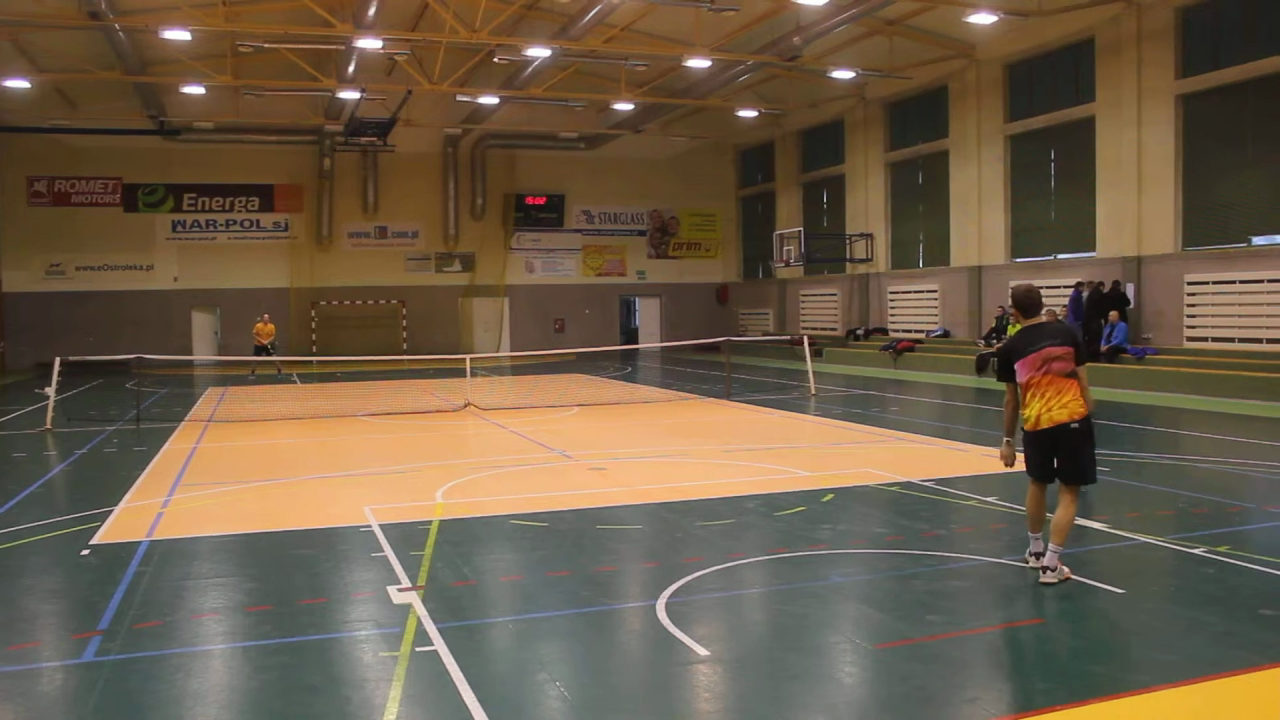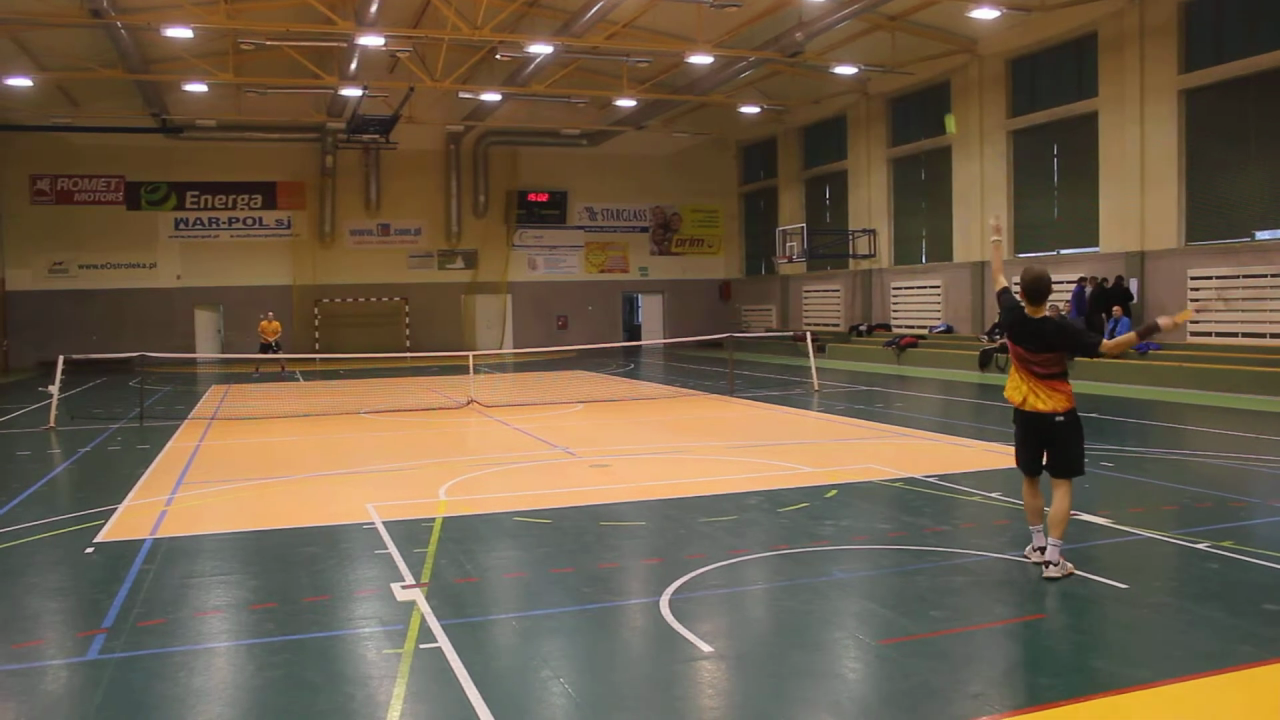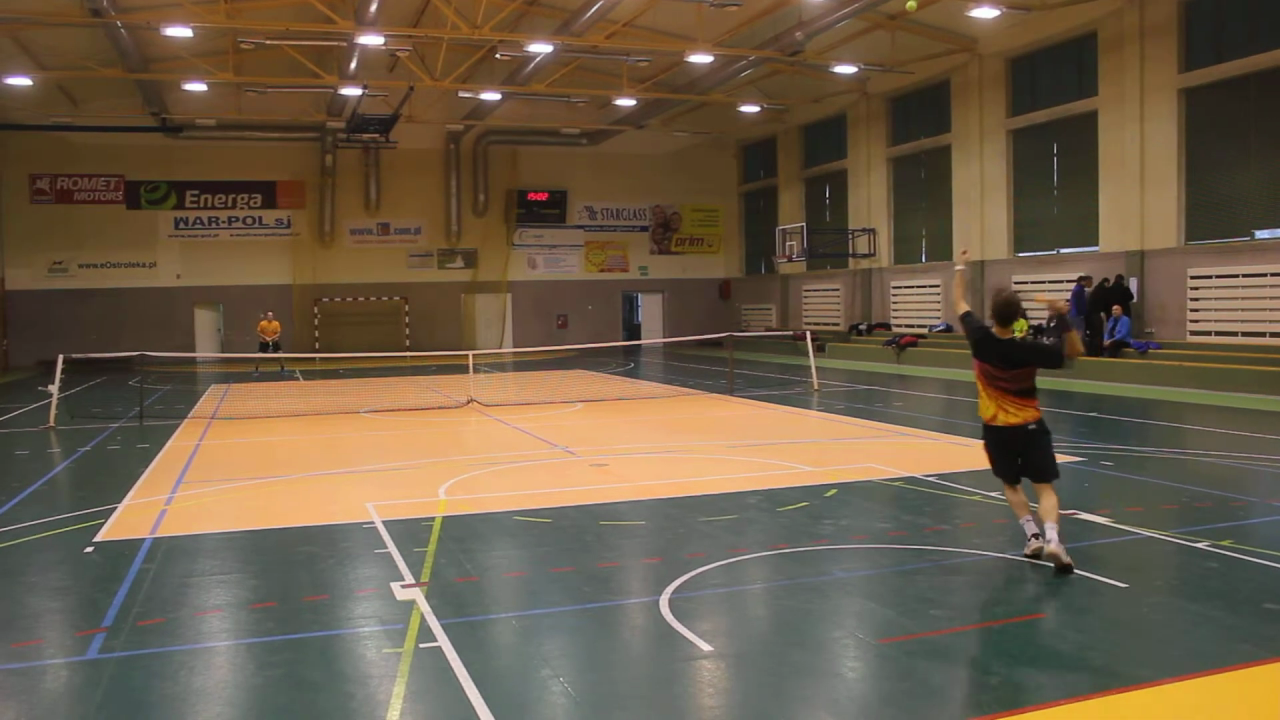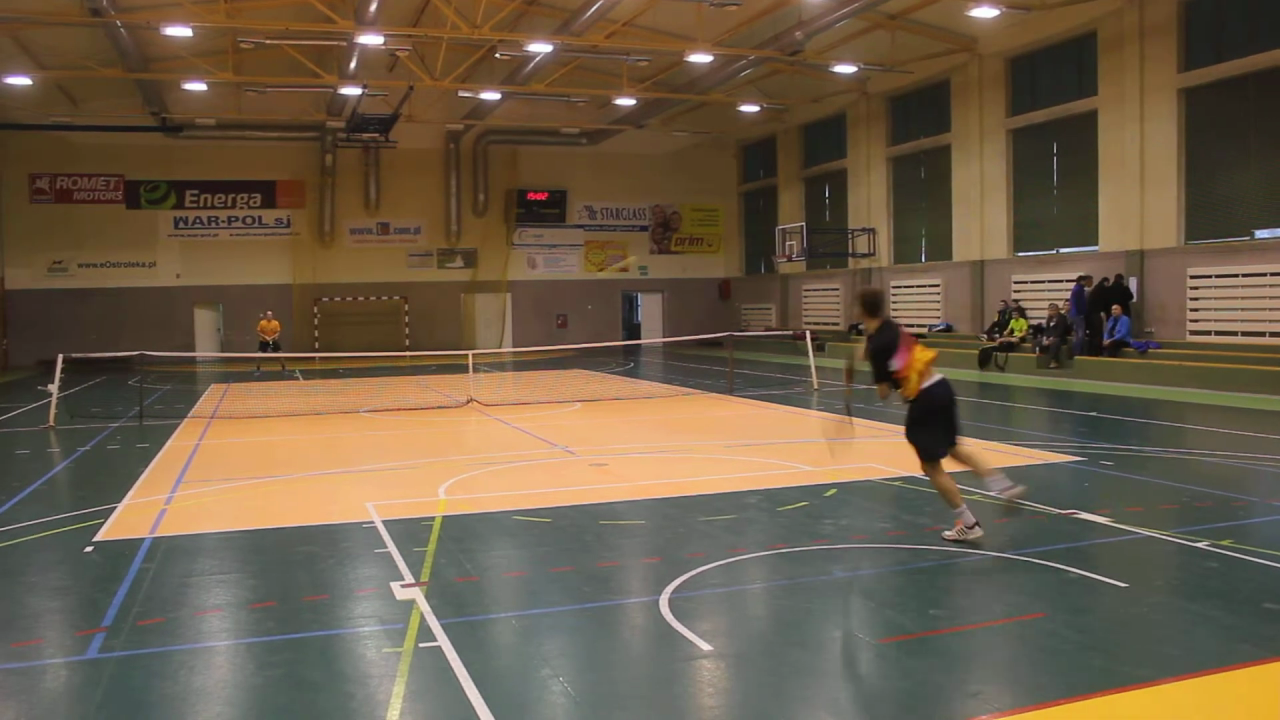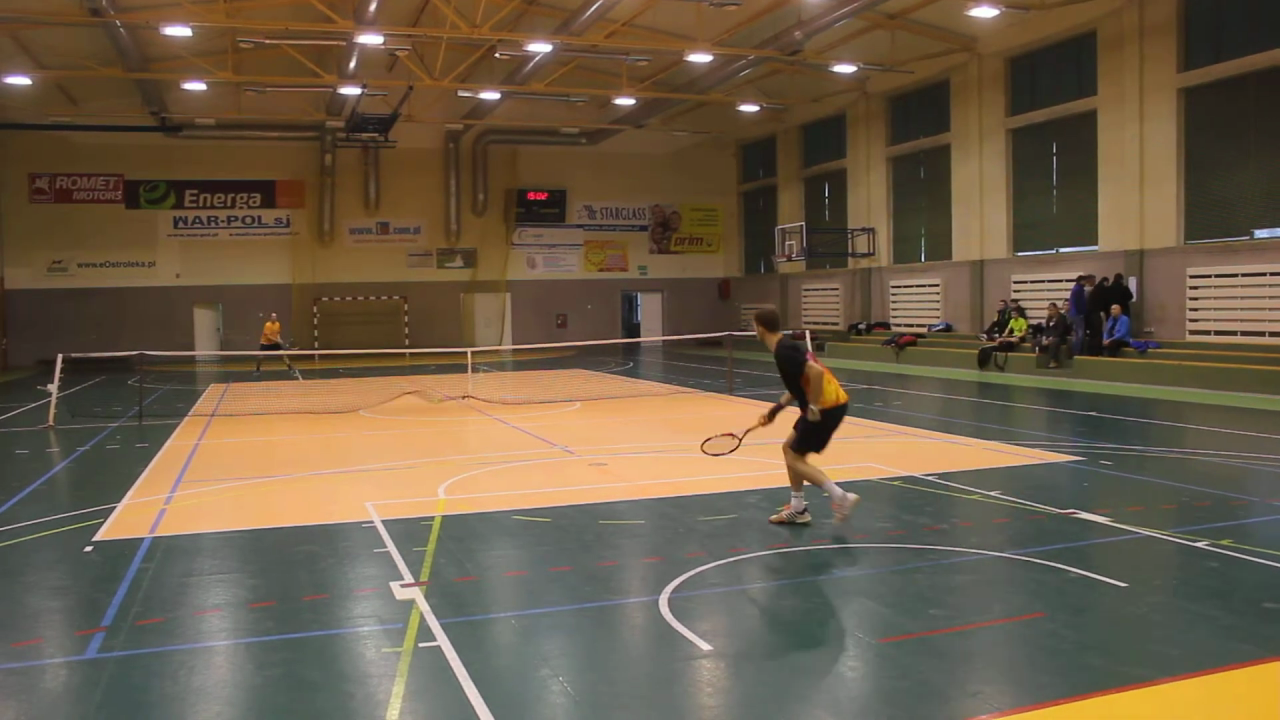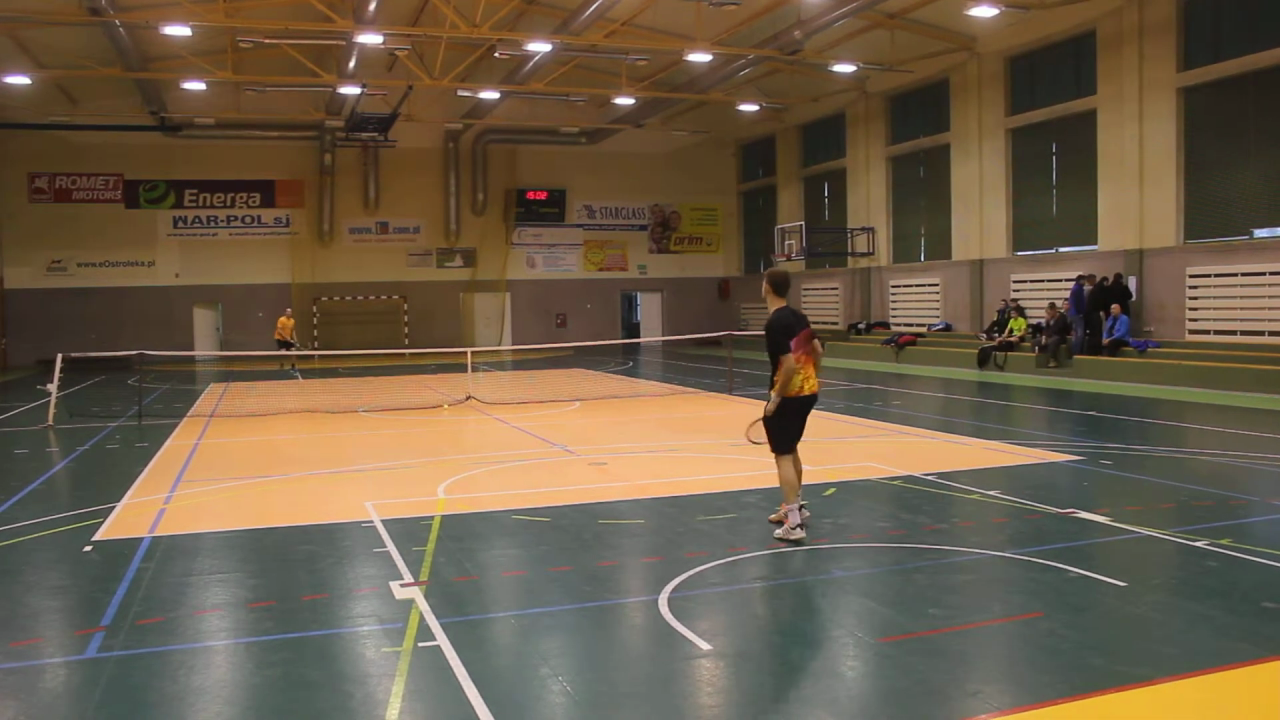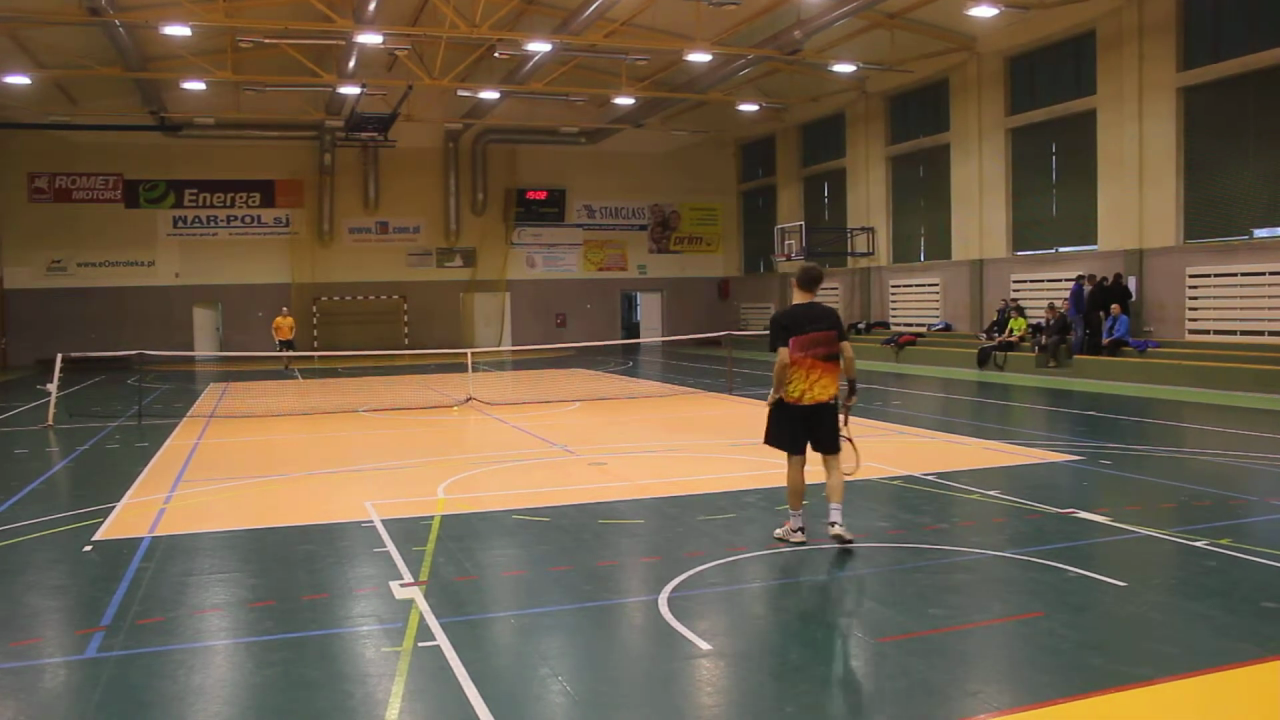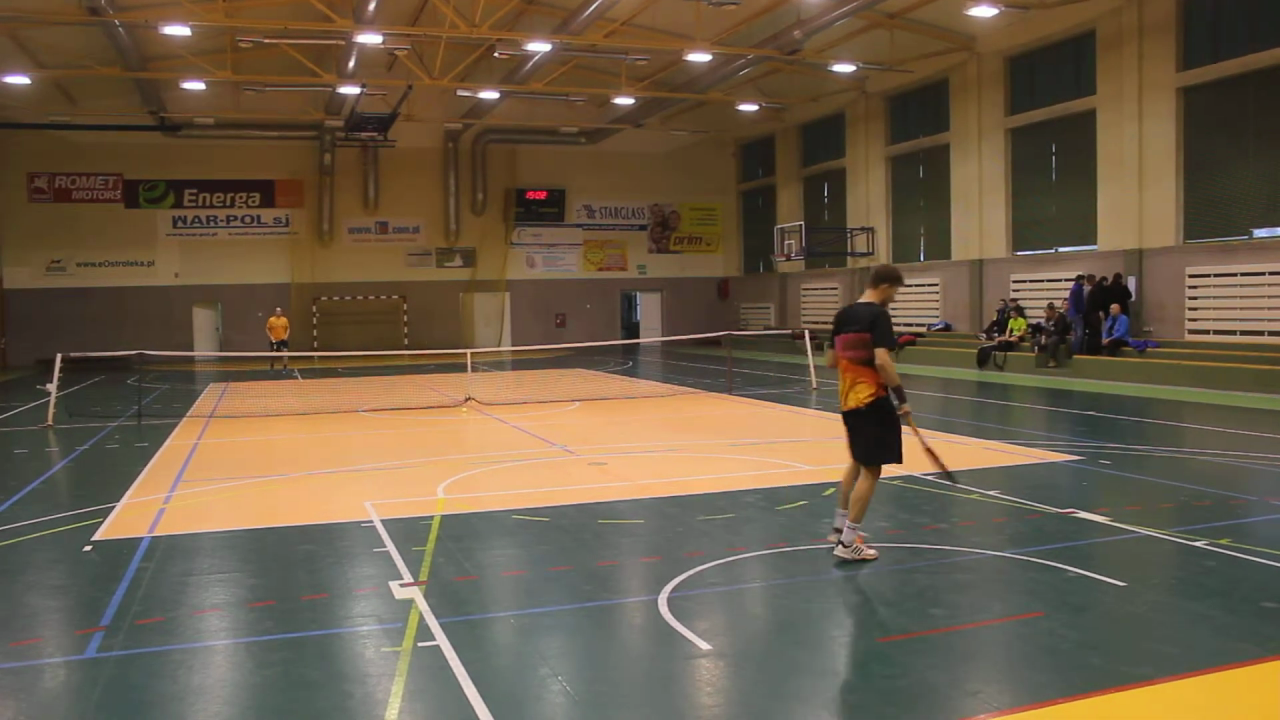
dt=0.5s
person 1, frame 1
left shoulder: (1010, 348)
right shoulder: (1066, 333)
left elbow: (1011, 398)
right elbow: (1080, 380)
left wrist: (1007, 440)
right wrist: (1088, 413)
left hip: (1034, 424)
right hip: (1073, 419)
left knee: (1038, 484)
right knee: (1069, 491)
left ankle: (1036, 550)
right ankle: (1050, 564)
person 1, frame 2
left shoulder: (1012, 318)
right shoulder: (1064, 331)
left elbow: (999, 277)
right elbow: (1110, 347)
left wrist: (996, 239)
right wrist: (1152, 327)
left hip: (1026, 414)
right hip: (1060, 414)
left knee: (1031, 480)
right knee: (1061, 483)
left ankle: (1038, 546)
right ankle: (1053, 557)
person 1, frame 3
left shoulder: (979, 339)
right shoulder: (1031, 351)
left elbow: (960, 302)
right elbow: (1075, 352)
left wrist: (960, 268)
right wrist: (1061, 320)
left hip: (996, 429)
right hip: (1030, 425)
left knee: (1010, 485)
right knee: (1045, 488)
left ankle: (1033, 536)
right ankle: (1052, 539)
person 1, frame 4
left shoulder: (877, 347)
right shoulder: (888, 327)
left elbow: (883, 393)
right wrist: (859, 357)
left hip: (924, 400)
right hip: (941, 388)
left knee: (932, 467)
right knee: (953, 450)
left ankle: (968, 524)
right ankle: (1003, 486)
person 1, frame 5
left shoulder: (783, 352)
right shoulder: (788, 346)
left elbow: (817, 372)
left wrist: (814, 408)
right wrist: (775, 410)
left hip: (827, 408)
right hip: (830, 403)
left knee: (794, 460)
right knee: (792, 449)
left ankle: (840, 497)
right ankle: (798, 507)
person 1, frame 6
left shoulder: (775, 323)
right shoulder: (797, 316)
left elbow: (789, 365)
right elbow: (817, 351)
left wrist: (776, 398)
left hip: (790, 396)
right hip: (807, 391)
left knee: (783, 457)
right knee: (790, 450)
left ankle: (794, 524)
right ankle: (793, 507)
person 1, frame 7
left shoulder: (782, 319)
right shoulder: (829, 314)
left elbow: (782, 359)
right elbow: (848, 355)
left wrist: (774, 391)
right wrist: (852, 388)
left hip: (793, 400)
right hip: (826, 398)
left knee: (796, 462)
right knee: (831, 461)
left ankle: (794, 527)
right ankle: (835, 521)
person 1, frame 8
left shoulder: (843, 315)
right shoulder: (879, 316)
left elbow: (832, 360)
right elbow: (882, 361)
right wrist: (901, 397)
left hip: (849, 401)
right hip: (874, 402)
left knee: (858, 463)
right knee: (870, 471)
left ankle: (841, 524)
right ankle: (848, 541)
